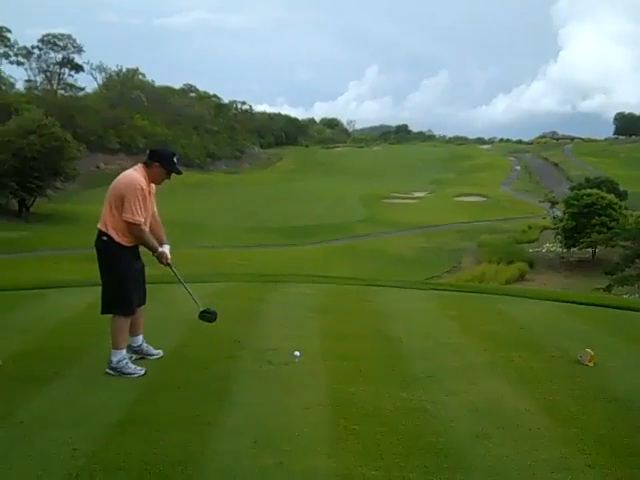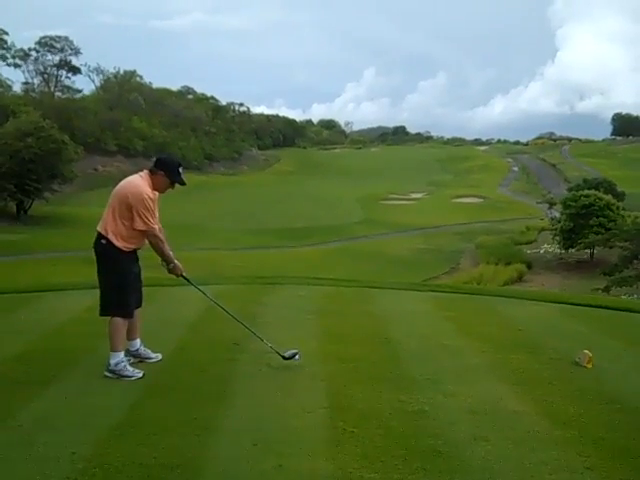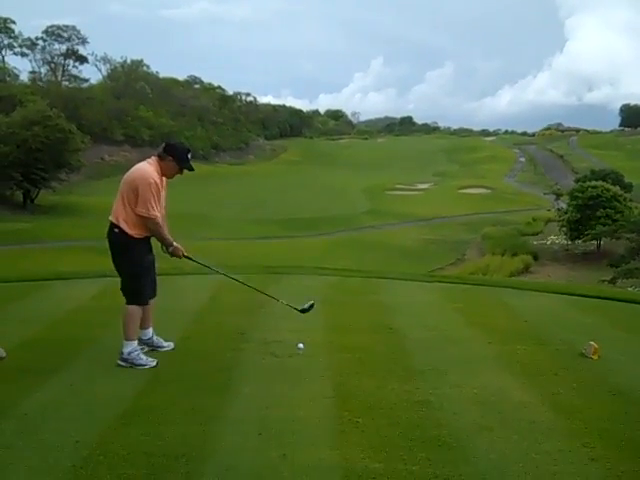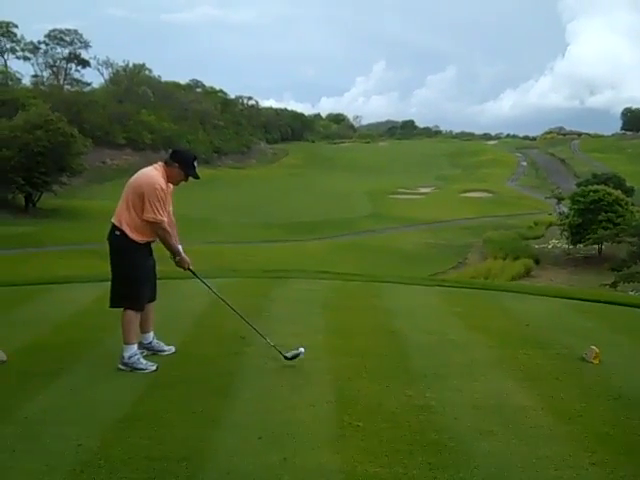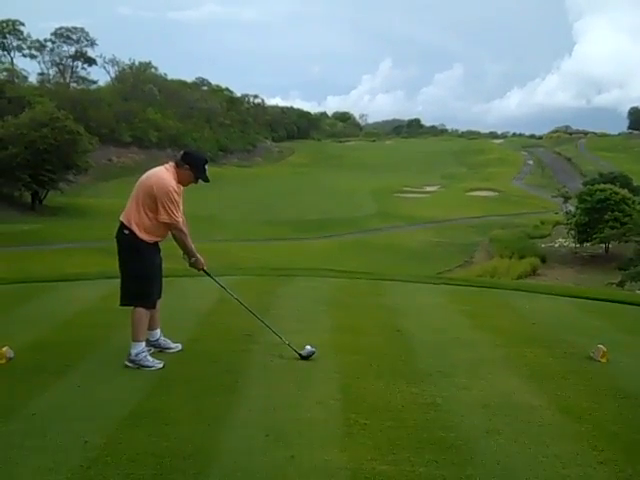
dt=1s
person 1, frame 1
left shoulder: (146, 182)
right shoulder: (135, 183)
left elbow: (152, 217)
right elbow: (136, 227)
left wrist: (164, 245)
right wrist: (156, 251)
left hip: (127, 245)
right hip: (115, 246)
left knee: (136, 298)
right knee: (123, 303)
left ankle: (137, 344)
right ankle: (117, 360)
person 1, frame 2
left shoulder: (147, 185)
right shoulder: (141, 192)
left elbow: (156, 226)
right elbow: (152, 235)
left wrist: (170, 255)
right wrist: (170, 262)
left hip: (124, 247)
right hip: (113, 248)
left knee: (132, 301)
right knee: (120, 307)
left ankle: (134, 348)
right ankle: (116, 362)
person 1, frame 3
left shoulder: (157, 174)
right shoulder: (148, 177)
left elbow: (159, 213)
right elbow: (151, 220)
left wrist: (168, 241)
right wrist: (170, 245)
left hip: (137, 236)
right hip: (126, 237)
left knee: (147, 290)
right knee: (136, 295)
left ankle: (146, 337)
right ankle: (129, 351)
person 1, frame 4
left shoulder: (163, 179)
right shoulder: (154, 183)
left elbow: (168, 218)
right elbow: (160, 227)
left wrist: (178, 248)
right wrist: (177, 254)
left hip: (139, 240)
right hip: (127, 241)
left knee: (147, 294)
right knee: (133, 299)
left ankle: (147, 341)
right ankle: (129, 355)
person 1, frame 5
left shoulder: (171, 177)
right shoulder: (166, 184)
left elbow: (179, 219)
right elbow: (175, 227)
left wrist: (190, 250)
right wrist: (193, 255)
left hip: (146, 238)
right hip: (135, 239)
left knee: (153, 293)
right knee: (143, 297)
left ankle: (154, 338)
right ankle: (137, 352)
